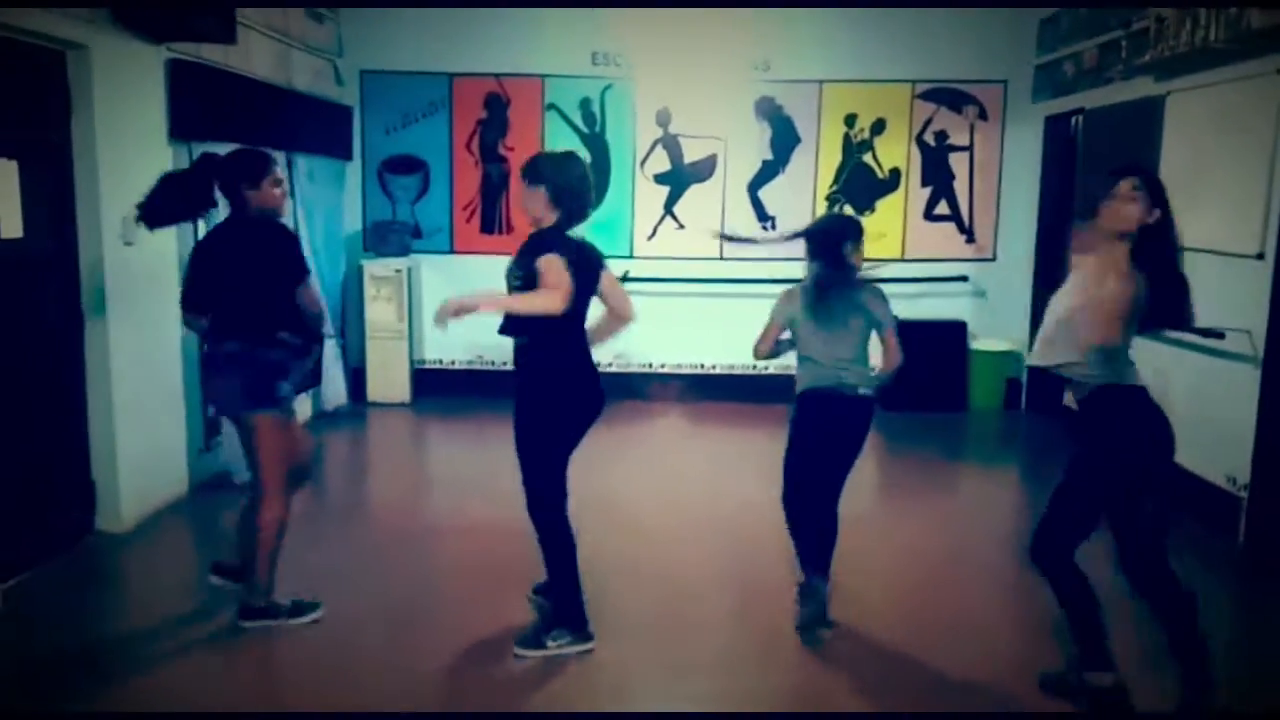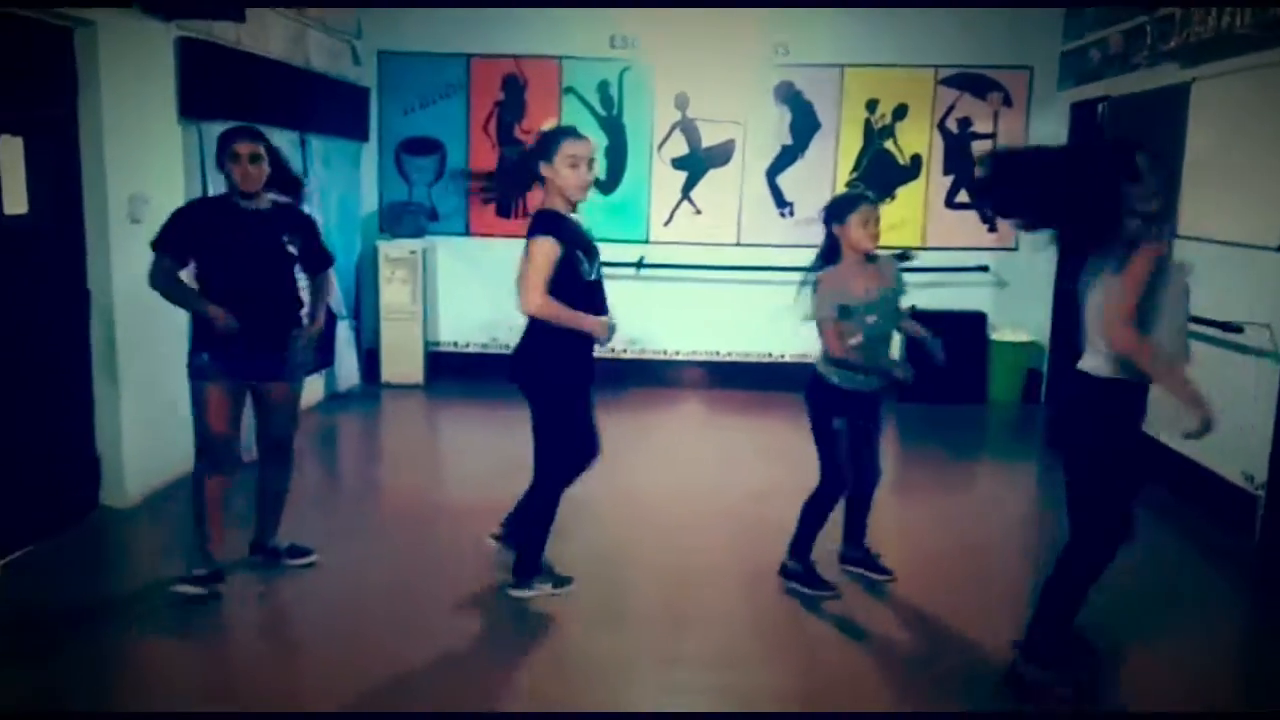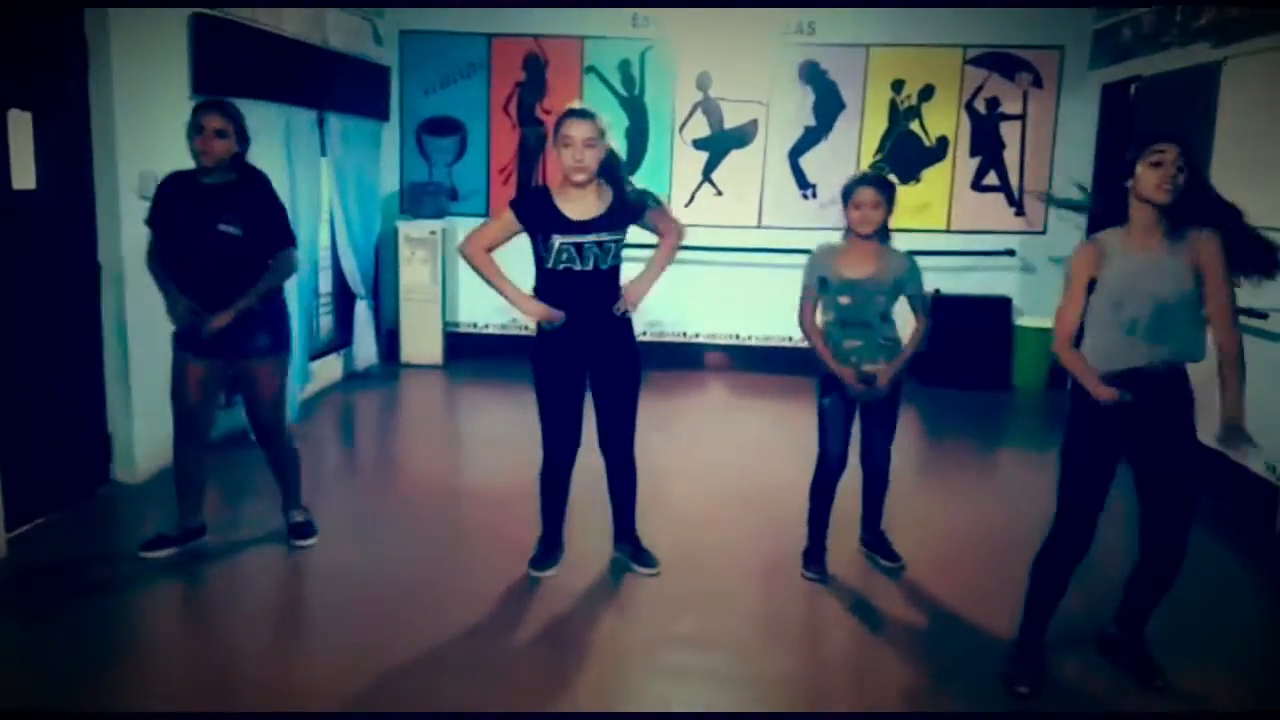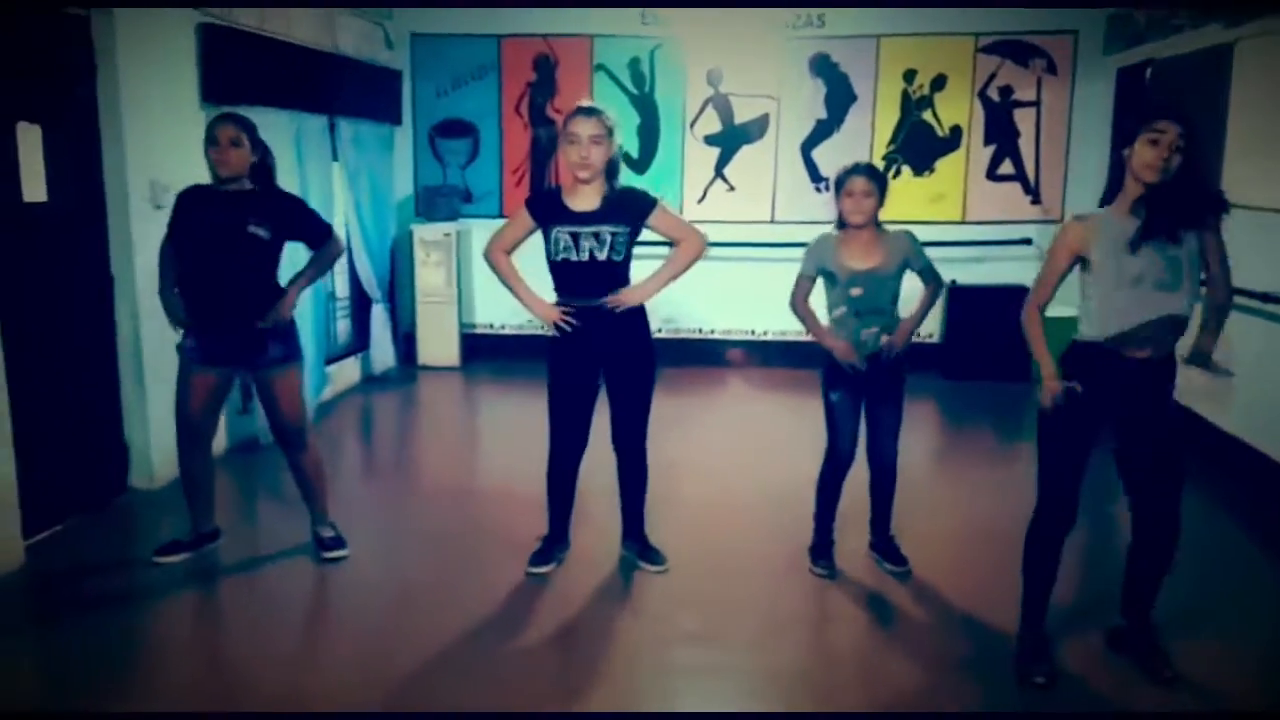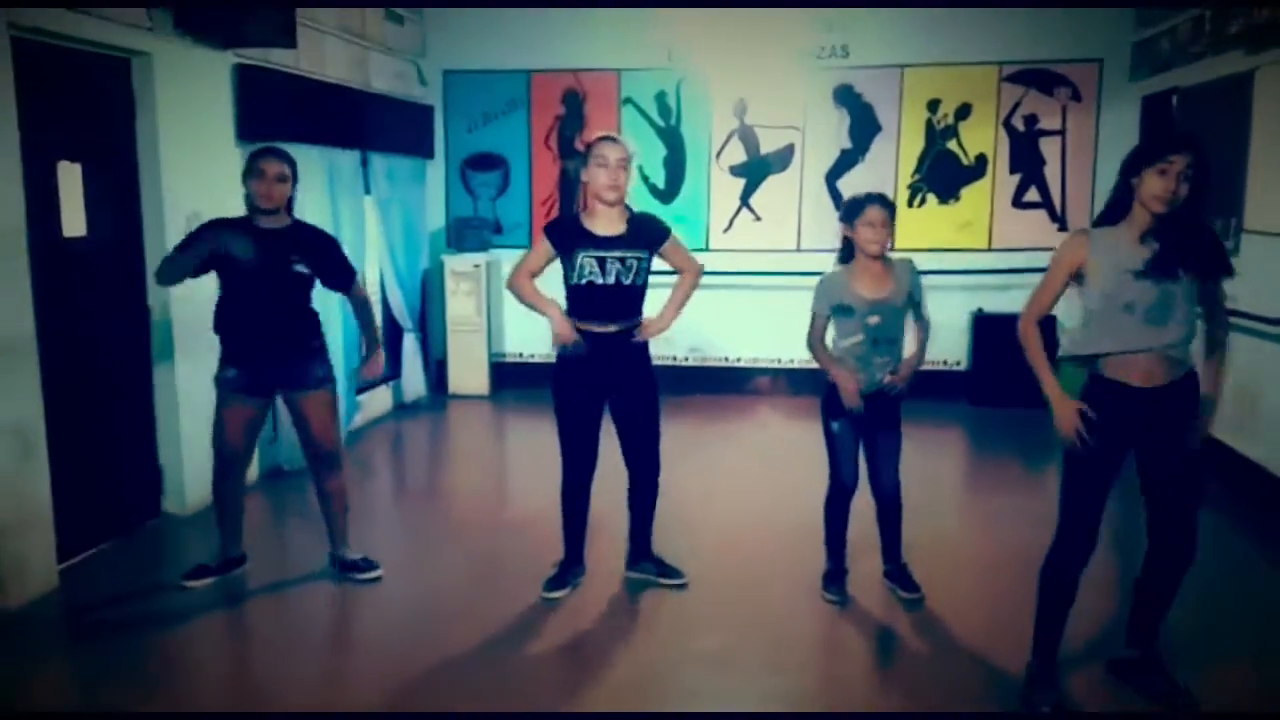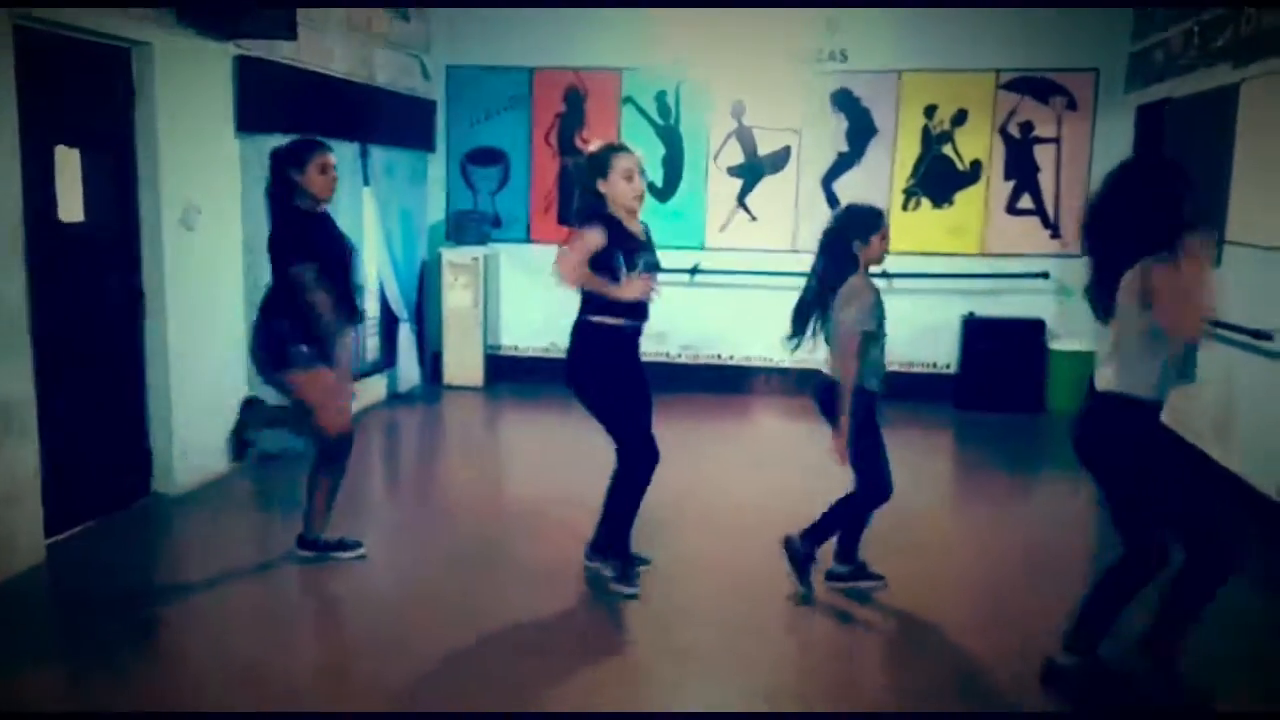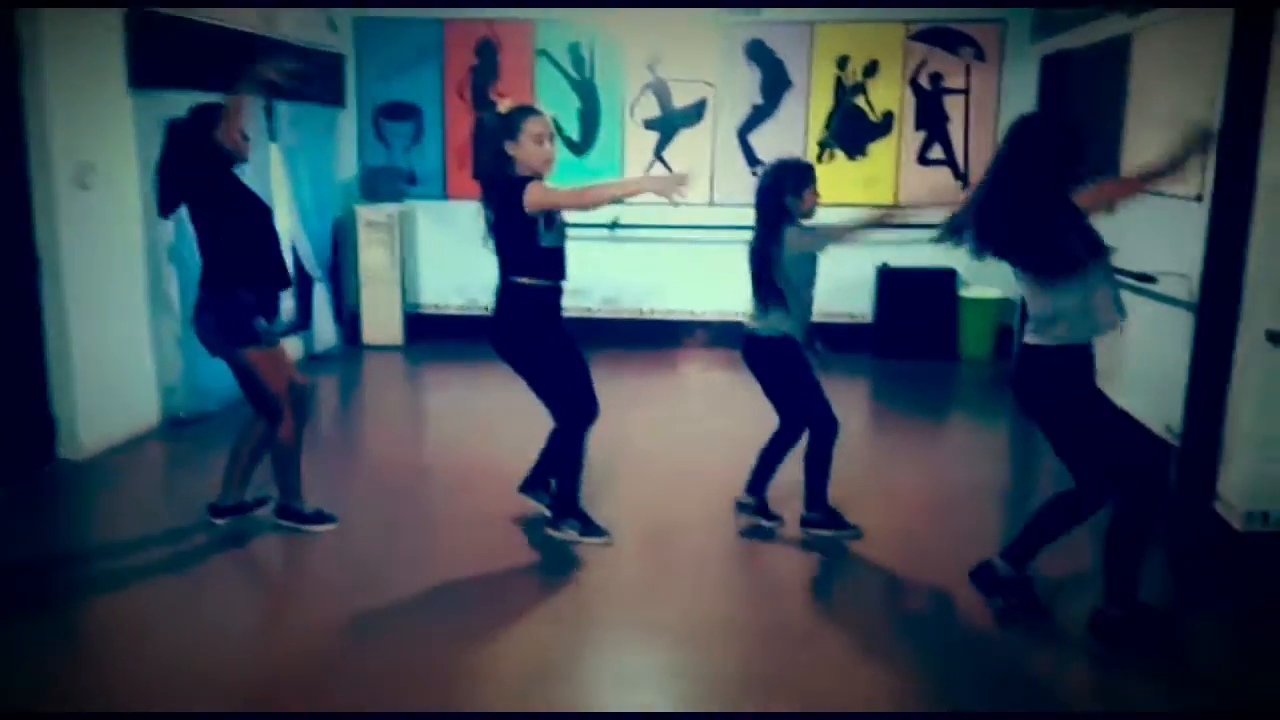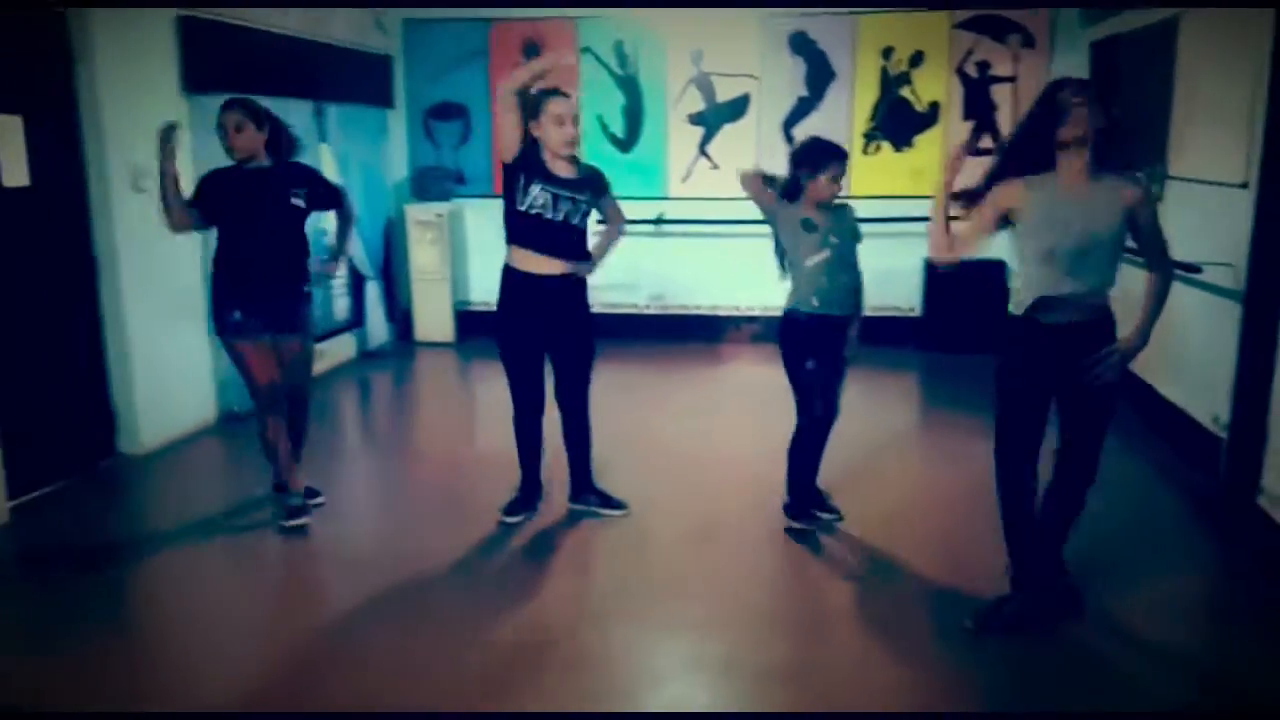
dt=0.4s
person 1, frame 1
left shoulder: (1122, 276)
right shoulder: (1089, 266)
left elbow: (1098, 340)
left wrist: (1095, 263)
left hip: (1126, 426)
right hip: (1099, 425)
left knee: (1144, 567)
right knee: (1048, 548)
left ankle: (1196, 675)
right ankle: (1096, 670)
person 1, frame 2
left shoulder: (1102, 250)
right shoulder: (1145, 250)
right elbow: (1119, 333)
right wrist: (1190, 395)
left hip: (1090, 401)
right hip: (1108, 409)
left knee: (1096, 532)
right knee: (1096, 540)
left ankle: (1054, 638)
right ankle: (1039, 658)
person 1, frame 3
left shoulder: (1205, 243)
right shoulder: (1096, 251)
left elbow: (1225, 328)
right elbow: (1063, 341)
left wrist: (1233, 412)
right wrist: (1095, 386)
left hip: (1169, 403)
right hip: (1101, 404)
left knee: (1168, 544)
right knee: (1071, 534)
left ankle: (1125, 636)
right ankle: (1028, 645)
person 1, frame 4
left shoulder: (1194, 214)
right shoulder: (1085, 229)
left elbow: (1220, 289)
right elbow: (1034, 305)
left wrist: (1204, 344)
right wrist: (1046, 373)
left hip: (1151, 383)
right hip: (1087, 373)
left knee: (1160, 520)
right knee: (1055, 511)
left ankle: (1135, 627)
right ankle: (1032, 634)
person 1, frame 5
left shoulder: (1192, 249)
right shoulder: (1085, 246)
left elbow: (1215, 326)
right elbow: (1029, 322)
left wrist: (1208, 401)
right wrist: (1056, 396)
left hip: (1174, 407)
right hip: (1105, 405)
left knee: (1175, 547)
right knee: (1074, 541)
left ankle: (1139, 655)
right ankle: (1042, 664)
person 1, frame 6
left shoulder: (1130, 263)
right shoulder: (1156, 270)
right elbow: (1188, 329)
right wrist: (1196, 259)
left hip: (1111, 422)
right hip: (1124, 429)
left knee: (1144, 552)
right knee: (1213, 551)
left ankle: (1073, 659)
right ankle: (1158, 654)
person 1, frame 7
left shoulder: (1020, 223)
right shoulder: (1065, 210)
right elbow: (1153, 176)
right wrist: (1192, 146)
left hip: (1039, 367)
right hip: (1061, 375)
left knee: (1098, 484)
right knee: (1133, 485)
left ankle: (1005, 567)
right ankle: (1119, 609)
person 1, frame 8
left shoulder: (1125, 195)
right shoulder: (1018, 191)
left elbow: (1161, 266)
right elbow: (946, 253)
left wrist: (1138, 336)
right wrist: (944, 187)
left hip: (1092, 344)
right hip: (1029, 342)
left knee: (1077, 473)
right knee: (1014, 473)
left ankle: (1045, 572)
right ankle: (1031, 589)
person 2, frame 1
left shoulder: (544, 242)
right shoulder: (586, 251)
left elbow: (556, 300)
right elbow: (622, 312)
left wrist: (480, 301)
left hip: (548, 385)
right hip: (578, 382)
left knee: (545, 500)
right knee: (544, 489)
left ankle: (571, 623)
right ankle: (562, 583)
person 2, frame 2
left shoulder: (557, 223)
right shoulder: (553, 225)
right elbow: (531, 300)
left wrist: (588, 317)
right wrist: (592, 324)
left hip: (544, 358)
right hip: (556, 363)
left knee: (581, 449)
right knee: (557, 463)
left ankle: (515, 528)
right ankle: (526, 571)
person 2, frame 3
left shoulder: (627, 201)
right shoulder: (534, 204)
left elbow: (673, 232)
right elbow: (472, 247)
left wrist: (643, 283)
right wrist: (521, 299)
left hip: (613, 335)
right hip: (558, 338)
left knee: (618, 445)
right knee: (560, 447)
left ankle: (627, 538)
right ankle: (550, 540)
person 2, frame 4
left shoulder: (631, 202)
right shoulder: (545, 203)
left elbow: (694, 242)
right elbow: (495, 250)
left wrist: (647, 288)
right wrist: (531, 302)
left hip: (626, 331)
right hip: (573, 332)
left knee: (630, 443)
right knee: (565, 443)
left ankle: (635, 537)
right ankle: (556, 537)
person 2, frame 5
left shoulder: (648, 228)
right shoulder: (563, 230)
left elbow: (691, 269)
right elbow: (518, 279)
left wrist: (666, 317)
right wrist: (553, 312)
left hip: (630, 356)
right hip: (579, 356)
left knee: (645, 464)
right knee: (577, 468)
left ankle: (642, 555)
right ankle: (572, 562)
person 2, frame 6
left shoulder: (640, 230)
right shoulder: (600, 226)
right elbow: (566, 265)
left wrist: (636, 289)
right wrist: (617, 290)
left hip: (625, 353)
right hip: (594, 356)
left knee: (637, 456)
right knee: (641, 453)
left ankle: (609, 548)
right ankle: (610, 549)
person 2, frame 7
left shoulder: (534, 193)
right shoulder: (514, 189)
right elbow: (577, 199)
right wrist: (647, 184)
left hip: (541, 314)
right hip: (521, 318)
left knee: (577, 407)
right knee: (576, 410)
left ankle: (538, 482)
right ankle: (565, 513)
person 2, frame 8
left shoulder: (591, 179)
right shoulder: (519, 161)
left elbow: (616, 221)
right elbow: (504, 94)
left wrist: (597, 254)
right wrist: (546, 64)
left hip: (568, 298)
right hip: (521, 297)
left knee: (574, 400)
right knee: (527, 403)
left ankle: (583, 489)
right ankle: (529, 489)
person 3, frame 1
left shoulder: (209, 246)
right shoulder: (273, 236)
left elbow: (194, 318)
right elbow: (310, 306)
right wrist: (311, 342)
left hip: (224, 369)
right hip: (261, 372)
left knee: (296, 463)
right knee: (273, 485)
left ankle: (244, 564)
right ankle: (259, 601)
person 3, frame 2
left shoulder: (294, 219)
right shoulder: (199, 216)
left elbow: (321, 274)
right elbow: (161, 274)
left wrist: (317, 317)
right wrist: (206, 309)
left hip: (279, 349)
right hip: (219, 351)
left knee: (278, 449)
right knee: (216, 453)
left ankle: (266, 541)
right ankle: (206, 562)
person 3, frame 3
left shoulder: (255, 193)
right shoulder: (173, 189)
left elbow: (285, 264)
right elbow: (157, 252)
left wrist: (231, 312)
right wrist: (173, 296)
left hip: (256, 325)
right hip: (196, 327)
left knee: (269, 427)
right knee: (188, 428)
left ankle: (295, 510)
right ankle: (190, 525)
person 3, frame 4
left shoulder: (275, 204)
right shoulder: (191, 202)
left elbow: (332, 246)
right elbow: (171, 249)
left wrist: (292, 293)
right wrist: (168, 295)
left hip: (266, 335)
right hip: (204, 335)
left knee: (293, 437)
right knee: (191, 435)
left ankle: (322, 524)
right ankle: (203, 529)
person 3, frame 5
left shoulder: (313, 241)
right shoulder: (222, 233)
left elbow: (355, 293)
right elbow: (166, 276)
left wrist: (374, 347)
right wrist: (211, 245)
left hip: (304, 362)
right hip: (243, 365)
left knee: (327, 457)
right knee: (228, 462)
left ankle: (343, 551)
right ankle: (231, 554)
person 3, frame 6
left shoulder: (318, 221)
right shoulder: (292, 224)
right elbow: (311, 287)
right wrist: (340, 346)
left hip: (317, 342)
right hip: (287, 342)
left knee: (339, 440)
right knee: (335, 426)
left ankle: (315, 535)
person 3, frame 7
left shoulder: (218, 183)
right shoulder: (207, 177)
right elbow: (227, 126)
right wrist: (256, 79)
left hip: (242, 311)
right hip: (235, 312)
left knee: (271, 409)
right knee: (292, 402)
left ankle: (230, 500)
right ankle: (290, 506)
person 3, frame 8
left shoulder: (299, 177)
right shoulder: (219, 183)
left elbow: (343, 202)
right elbow: (180, 221)
left wrist: (338, 254)
right wrist: (168, 157)
left hip: (291, 302)
right hip: (239, 307)
left knee: (296, 396)
right knee: (269, 399)
left ankle: (289, 478)
right ankle: (293, 492)
person 4, frame 1
left shoulder: (794, 298)
right shoulder: (870, 296)
left elbow: (764, 351)
right elbow: (894, 358)
left hip: (814, 405)
right hip: (857, 408)
left knee: (797, 495)
right knee: (825, 498)
left ankle: (814, 579)
right ankle: (816, 581)
person 4, frame 2
left shoulder: (889, 270)
right shoulder: (828, 283)
right elbow: (835, 348)
left wrist: (924, 334)
right wrist: (890, 368)
left hip: (867, 393)
right hip: (833, 391)
left knee: (868, 474)
right knee: (835, 480)
left ankle: (854, 550)
right ankle: (796, 562)
person 4, frame 3
left shoulder: (901, 265)
right shoulder: (823, 258)
left elbow: (922, 321)
right elbow: (807, 318)
left wrist: (894, 369)
right wrist: (837, 367)
left hip: (882, 377)
right hip: (836, 375)
left knee: (877, 462)
right knee: (831, 461)
left ankle: (872, 534)
right ankle: (814, 547)
person 4, frame 4
left shoulder: (902, 244)
right shoulder: (824, 247)
left elbow: (934, 283)
right elbow: (798, 299)
left wrist: (911, 325)
right wrist: (827, 340)
left hip: (887, 363)
right hip: (843, 365)
left knee: (885, 457)
right knee: (840, 454)
left ankle: (881, 538)
right ankle: (822, 541)
person 4, frame 5
left shoulder: (905, 273)
right shoulder: (833, 282)
left elbow: (920, 322)
right elbow: (814, 338)
left wrist: (913, 362)
right wrist: (837, 373)
left hip: (885, 397)
right hip: (843, 396)
left knee: (888, 486)
right knee: (843, 483)
left ankle: (894, 566)
right ankle: (834, 569)
person 4, frame 6
left shoulder: (850, 285)
right shoulder: (864, 292)
right elbow: (847, 355)
right wrist: (844, 420)
left hip: (850, 395)
right hip: (851, 397)
left knee: (874, 483)
right knee: (875, 487)
left ankle: (845, 564)
right ankle: (804, 543)
person 4, frame 7
left shoulder: (773, 236)
right shoulder: (799, 237)
right elbow: (849, 230)
left wrist: (807, 335)
right wrist: (893, 214)
left hip: (764, 343)
right hip: (778, 348)
left knee: (793, 423)
right knee: (823, 424)
left ankle: (753, 498)
right ankle: (816, 512)
person 4, frame 8
left shoulder: (844, 215)
right shoulder: (786, 215)
left elbow: (853, 268)
right elbow: (750, 181)
left wrist: (856, 317)
right wrist: (771, 183)
left hip: (836, 325)
right hip: (803, 326)
left knee: (826, 413)
right knee: (811, 415)
left ankle: (805, 490)
right ankle: (797, 500)
